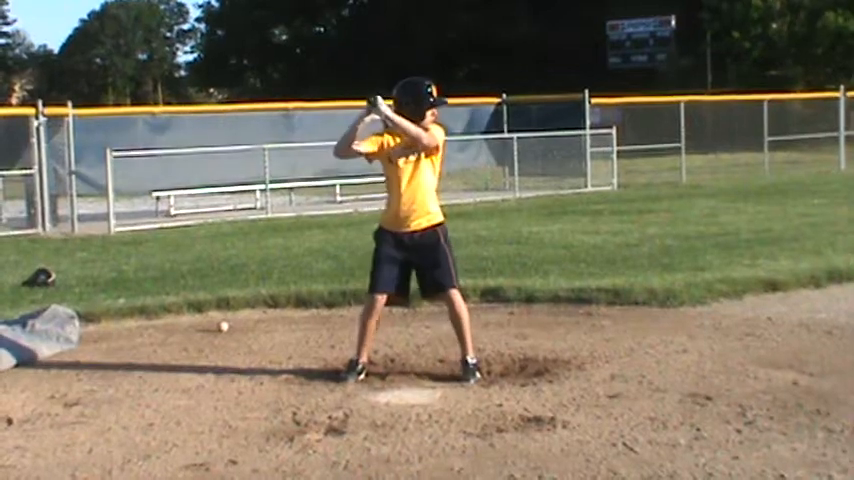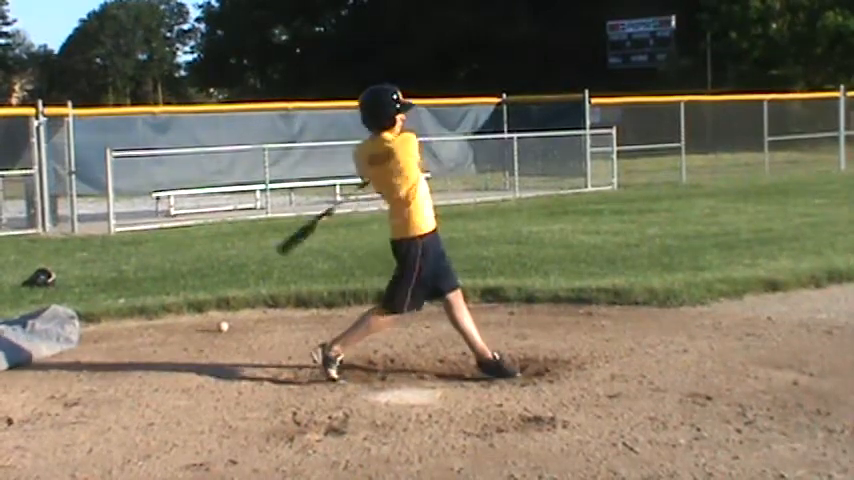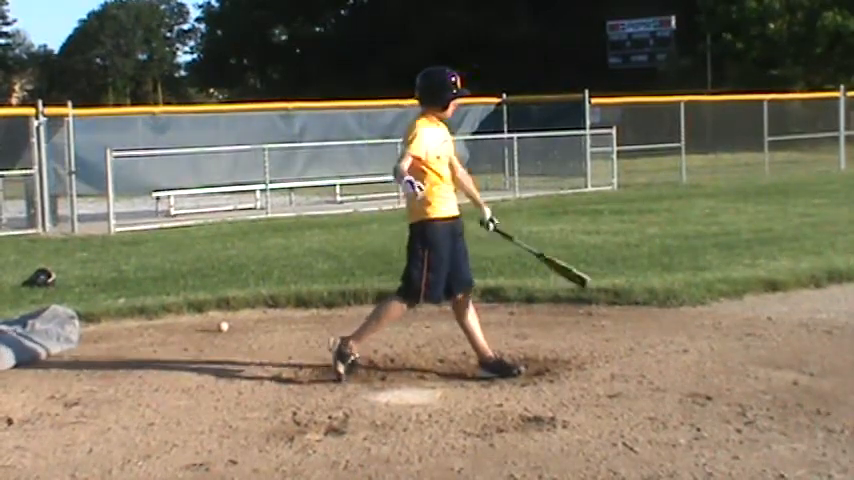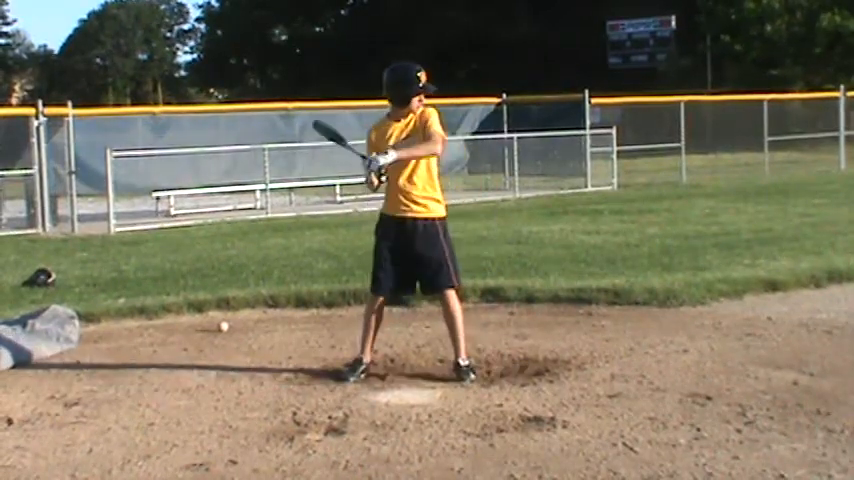
dt=1s
person 1, frame 1
left shoulder: (436, 132)
right shoulder: (384, 140)
left elbow: (423, 140)
right elbow: (341, 151)
left wrist: (388, 114)
right wrist: (364, 117)
left hip: (429, 229)
right hip: (392, 231)
left knee: (451, 294)
right knee: (377, 299)
left ankle: (469, 359)
right ankle: (360, 361)
person 1, frame 2
left shoulder: (361, 153)
right shoulder: (407, 142)
left hip: (413, 234)
right hip: (418, 236)
left knee: (452, 294)
right knee: (392, 306)
left ankle: (485, 357)
right ankle: (332, 350)
person 1, frame 3
left shoulder: (441, 130)
right shoulder: (421, 129)
left elbow: (458, 173)
right elbow: (402, 166)
left wrist: (482, 206)
right wrist: (408, 180)
left hip: (450, 220)
right hip: (430, 222)
left knee: (462, 293)
right knee: (410, 295)
left ankle: (487, 358)
right ankle: (348, 346)
person 1, frame 4
left shoulder: (428, 116)
right shoulder: (379, 130)
left elbow: (437, 146)
right elbow: (371, 181)
left wrist: (394, 154)
right wrist: (373, 171)
left hip: (429, 218)
right hip: (392, 219)
left knee: (447, 291)
right knee: (379, 295)
left ankle: (462, 360)
right ankle: (364, 358)
